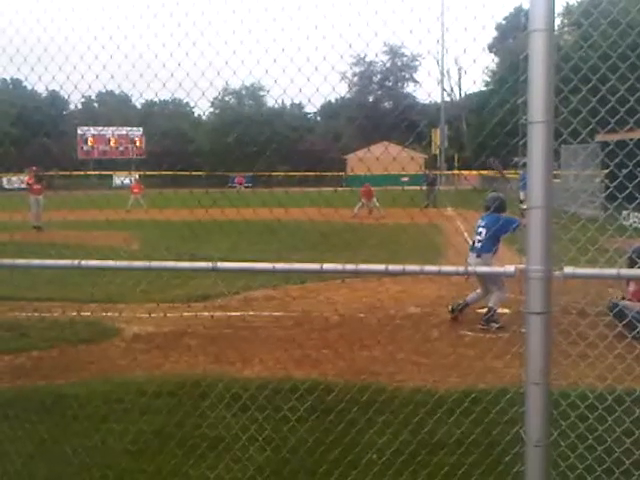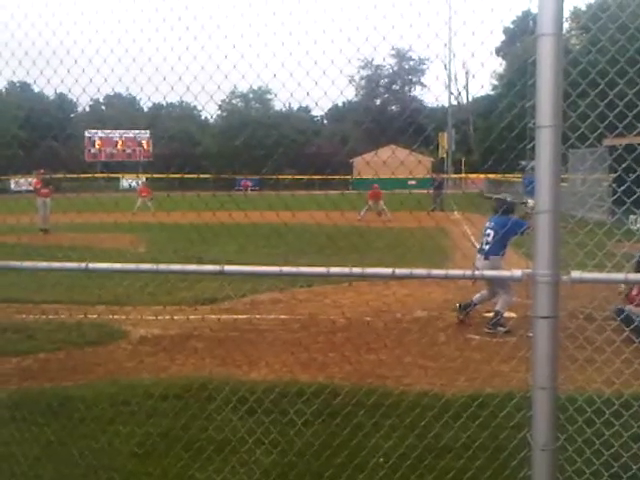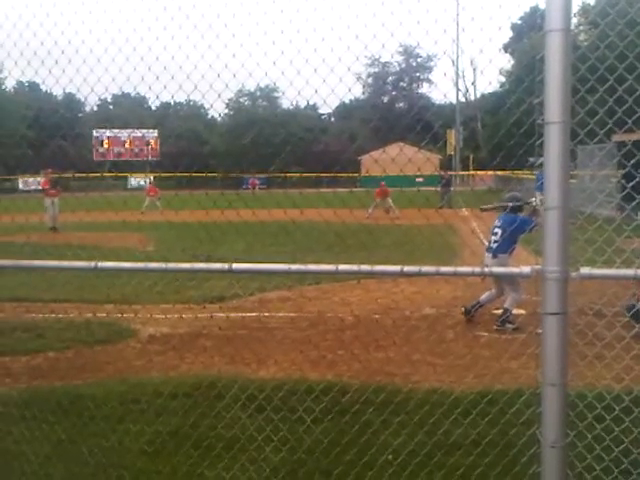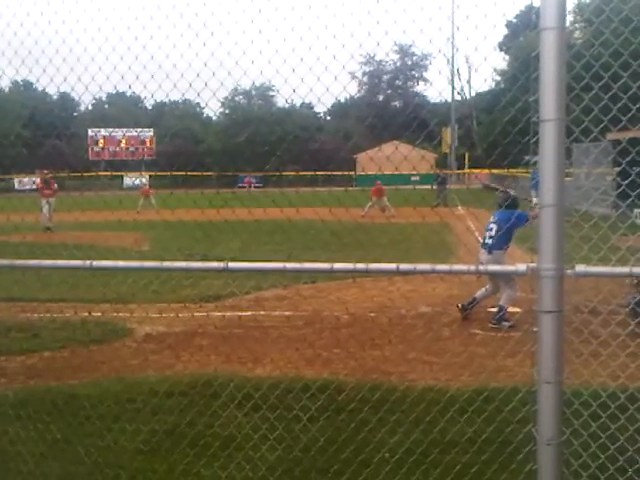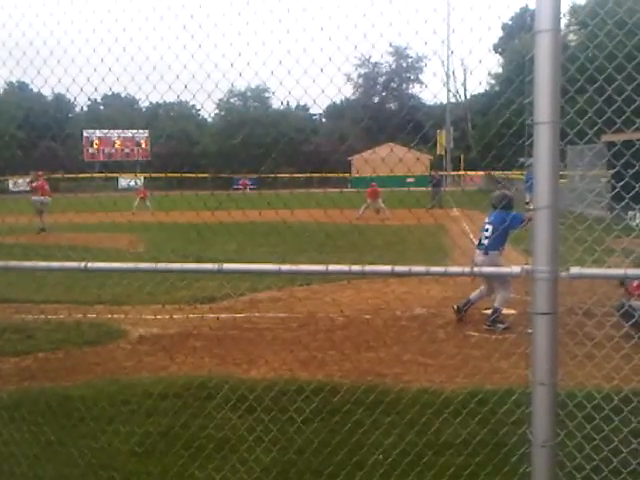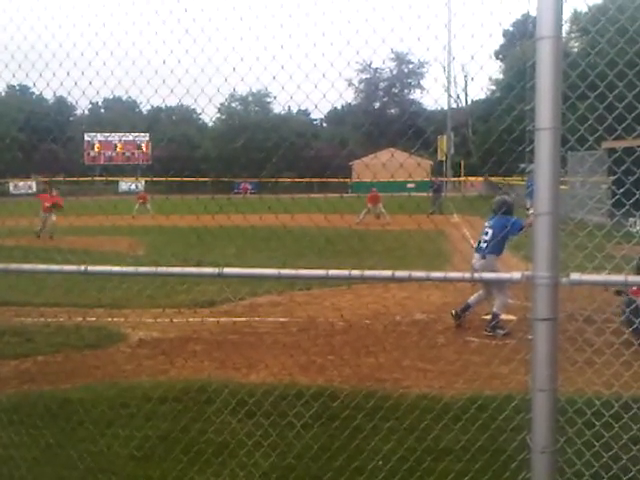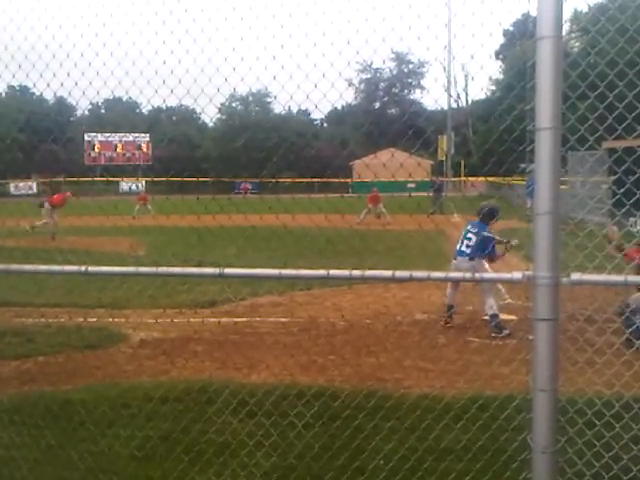
dt=0.7s
person 1, frame 1
left shoulder: (484, 218)
right shoulder: (499, 220)
left elbow: (508, 223)
right elbow: (522, 223)
left hip: (473, 258)
right hip: (483, 260)
left knee: (485, 289)
right knee: (499, 289)
left ankle: (457, 308)
right ankle: (487, 319)
person 1, frame 2
left shoulder: (492, 220)
right shoulder: (507, 222)
right elbow: (531, 224)
left wrist: (526, 213)
right wrist: (531, 212)
left hip: (481, 260)
right hip: (491, 262)
left knee: (492, 290)
right knee: (506, 292)
left ankle: (464, 308)
right ankle: (494, 324)
person 1, frame 3
left shoulder: (502, 218)
right shoulder: (515, 219)
left elbow: (523, 221)
right elbow: (535, 223)
left wrist: (533, 209)
right wrist: (536, 210)
left hip: (490, 258)
right hip: (499, 260)
left knee: (499, 289)
right knee: (515, 290)
left ankle: (470, 310)
right ankle: (502, 321)
person 1, frame 4
left shoulder: (497, 214)
right shoulder: (512, 215)
right elbow: (533, 215)
left hip: (484, 254)
right hip: (494, 256)
left knee: (495, 285)
right knee: (510, 286)
left ankle: (466, 306)
right ankle: (498, 319)
person 1, frame 5
left shoulder: (492, 215)
right shoulder: (506, 216)
left elbow: (517, 222)
right elbow: (529, 217)
left wrist: (526, 213)
left hip: (479, 256)
right hip: (490, 257)
left knee: (490, 287)
right knee: (504, 287)
left ankle: (461, 308)
right ankle: (492, 321)
person 1, frame 6
left shoulder: (492, 219)
right shoulder: (506, 221)
left elbow: (515, 226)
right elbow: (527, 224)
right wrist: (532, 215)
left hip: (477, 259)
right hip: (487, 261)
left knee: (487, 291)
right knee: (502, 292)
left ankle: (460, 313)
right ankle: (492, 326)
person 1, frame 7
left shoulder: (470, 224)
right shoulder: (488, 233)
right elbow: (492, 259)
left wrist: (505, 242)
right wrist: (507, 248)
left hip: (457, 261)
right hip: (474, 263)
left knee: (452, 286)
right knee: (488, 294)
left ankle: (448, 317)
right ankle: (496, 326)
